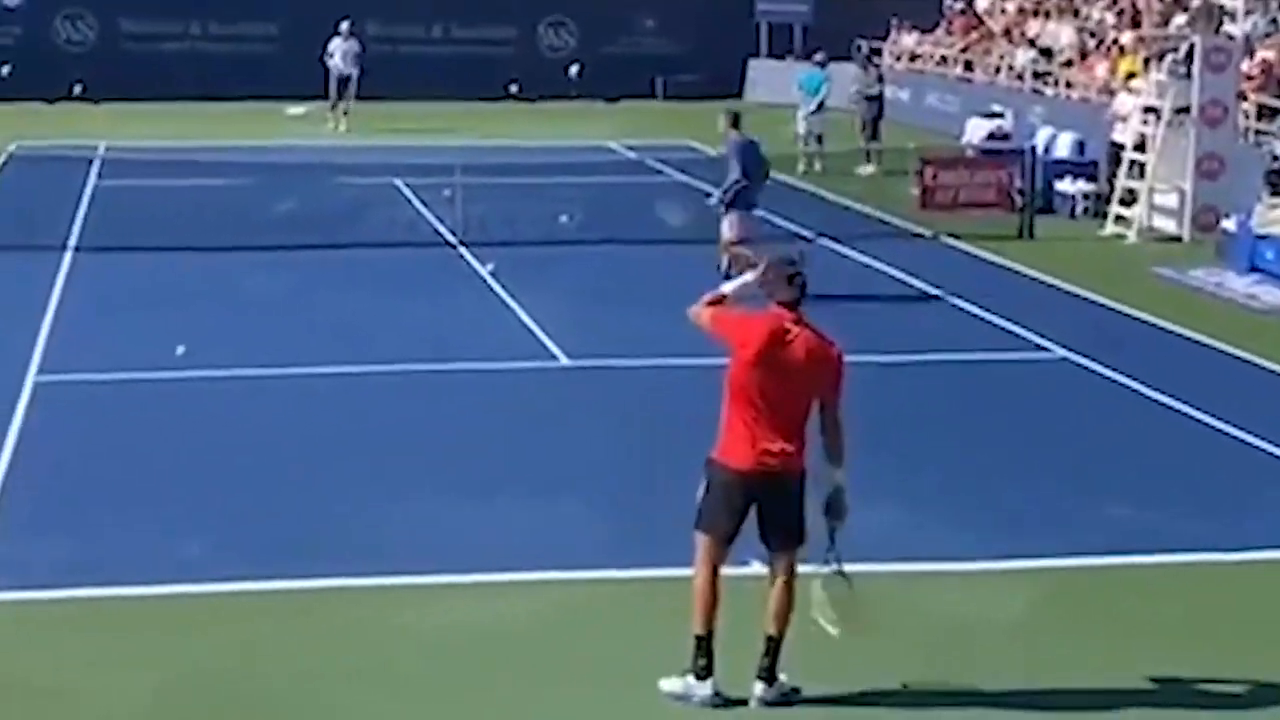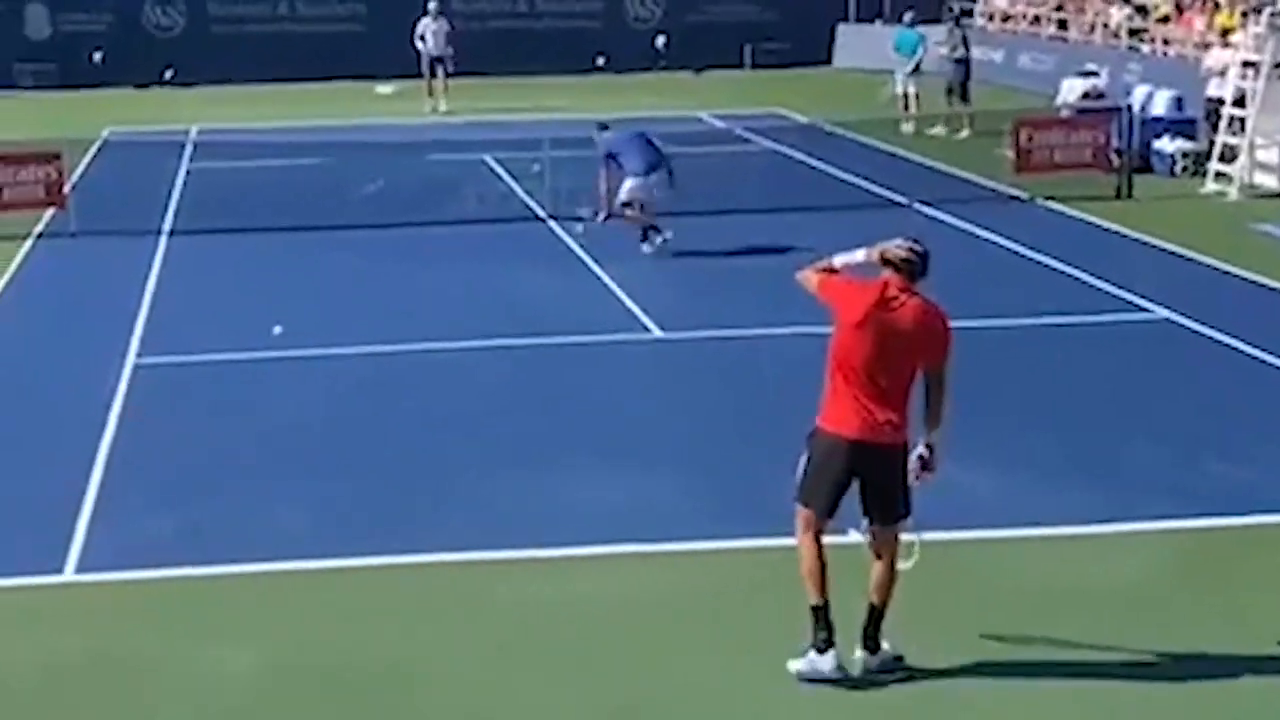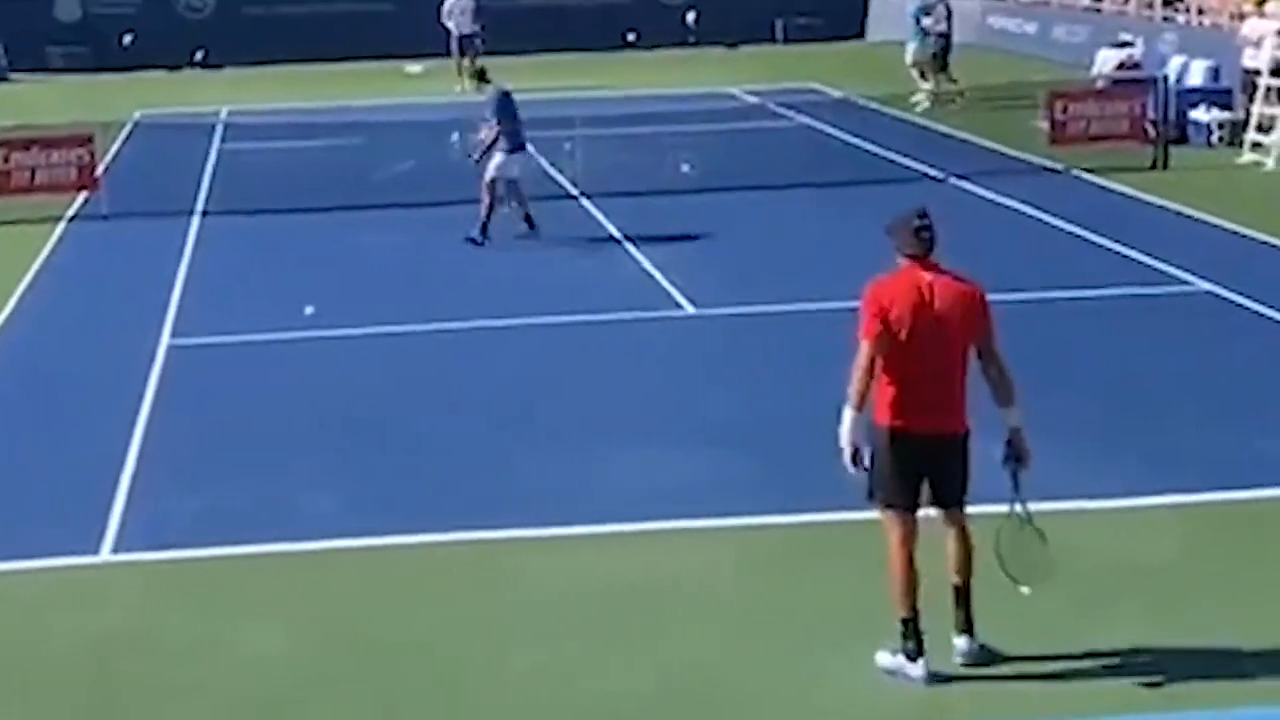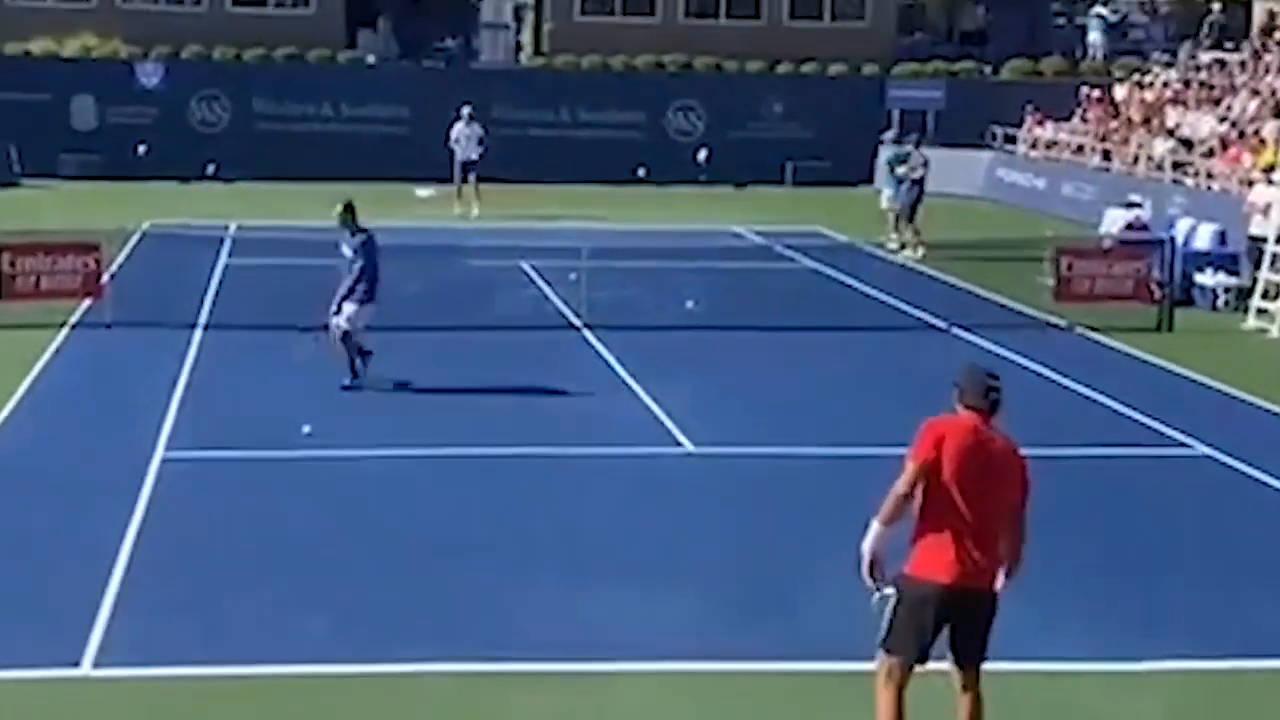
dt=1s
person 1, frame 1
left shoulder: (749, 328)
right shoulder: (825, 351)
left elbow: (697, 311)
right elbow: (831, 425)
left wrist: (746, 279)
right wrist: (837, 484)
left hip: (733, 466)
right hip: (786, 472)
left knee: (707, 564)
right knee: (782, 571)
left ankle: (701, 675)
right ankle: (766, 679)
person 1, frame 2
left shoulder: (856, 295)
right shoulder: (932, 319)
left elbow: (806, 274)
right elbow: (935, 390)
left wrist: (865, 255)
right wrist: (929, 442)
left hip: (836, 434)
right hip: (889, 442)
left knee: (808, 529)
right knee: (885, 543)
left ankle: (823, 646)
right ankle: (871, 646)
person 1, frame 3
left shoulder: (882, 291)
right shoulder: (968, 293)
left elbow: (865, 365)
right elbow: (992, 366)
left wrist: (848, 428)
right wrist: (1014, 426)
left hip: (898, 428)
right hip: (950, 429)
left knee: (900, 535)
right knee: (956, 523)
left ankle: (911, 650)
right ankle: (965, 633)
person 1, frame 4
left shoulder: (939, 429)
right shoulder: (1013, 457)
left elbow: (904, 492)
right elbow: (1015, 541)
left wrist: (872, 538)
left hip: (929, 576)
right hip: (980, 585)
left knee: (891, 675)
right knee: (969, 681)
